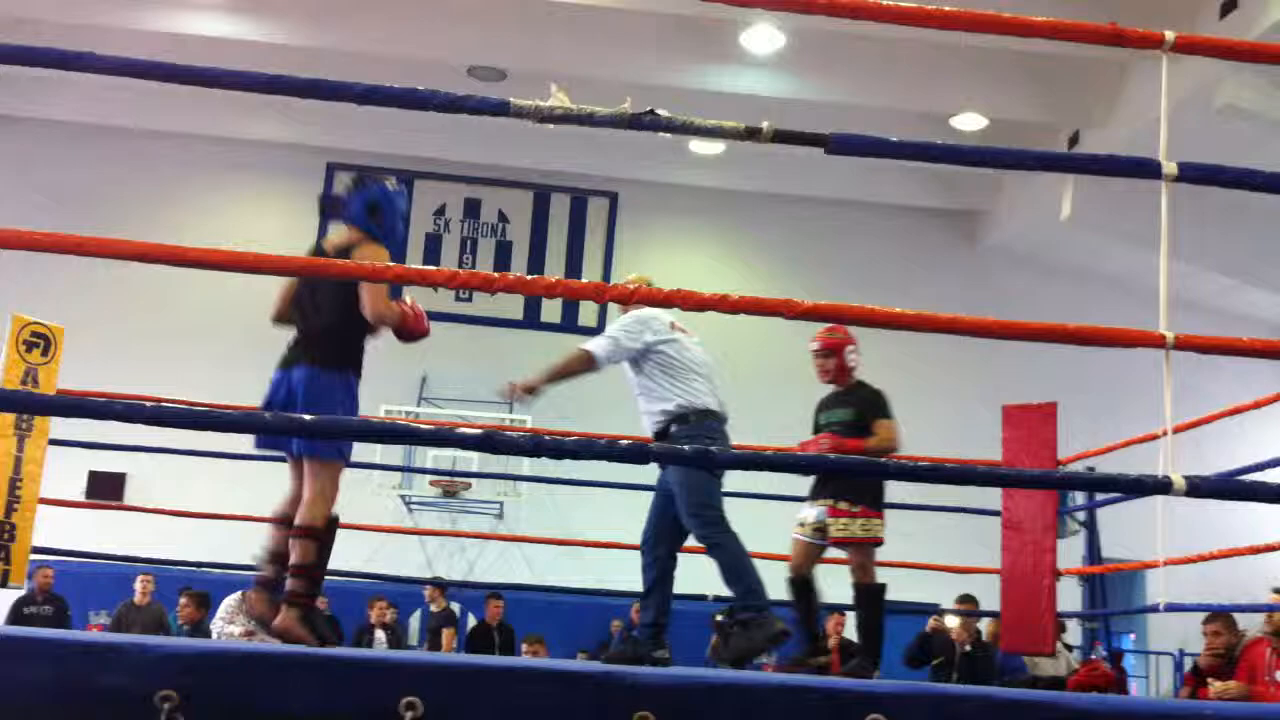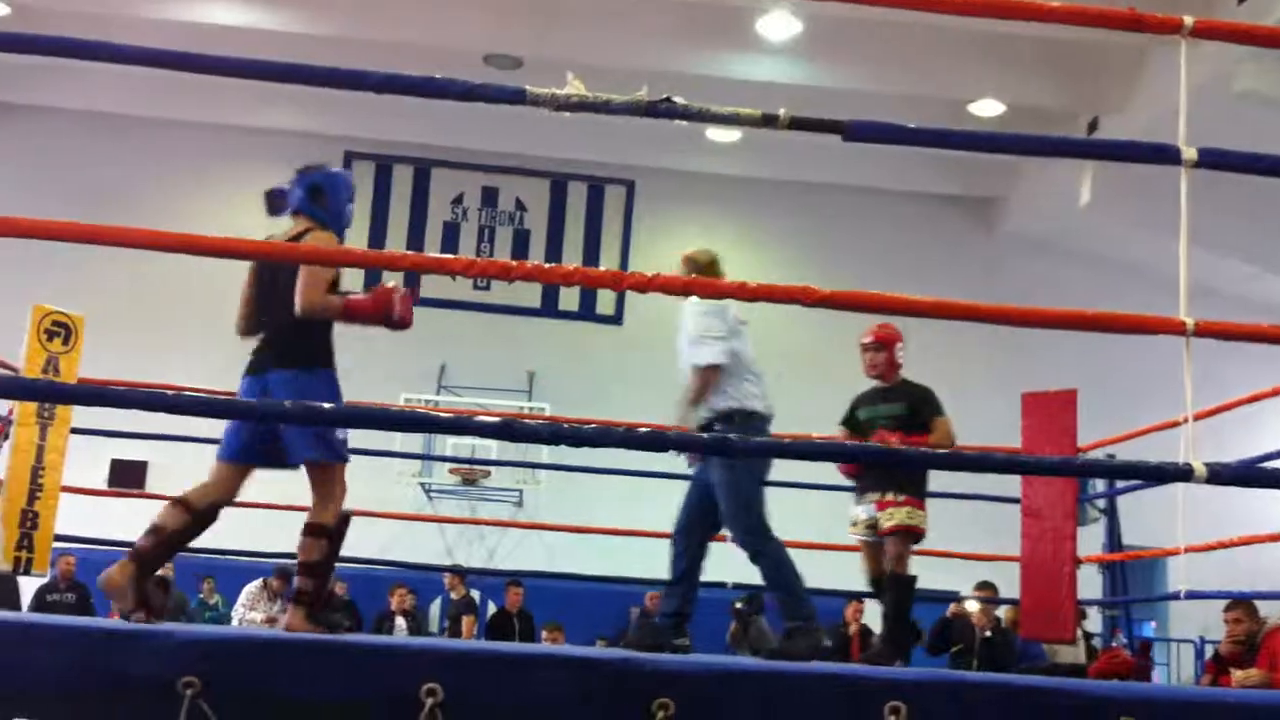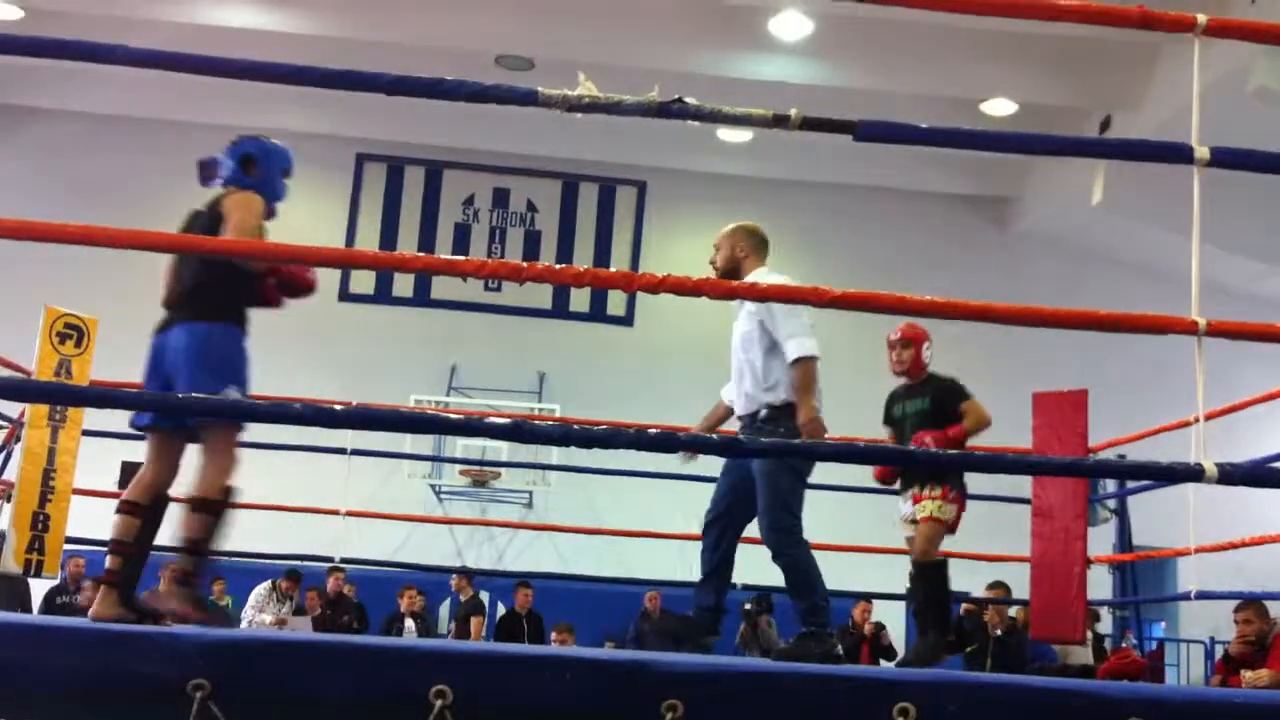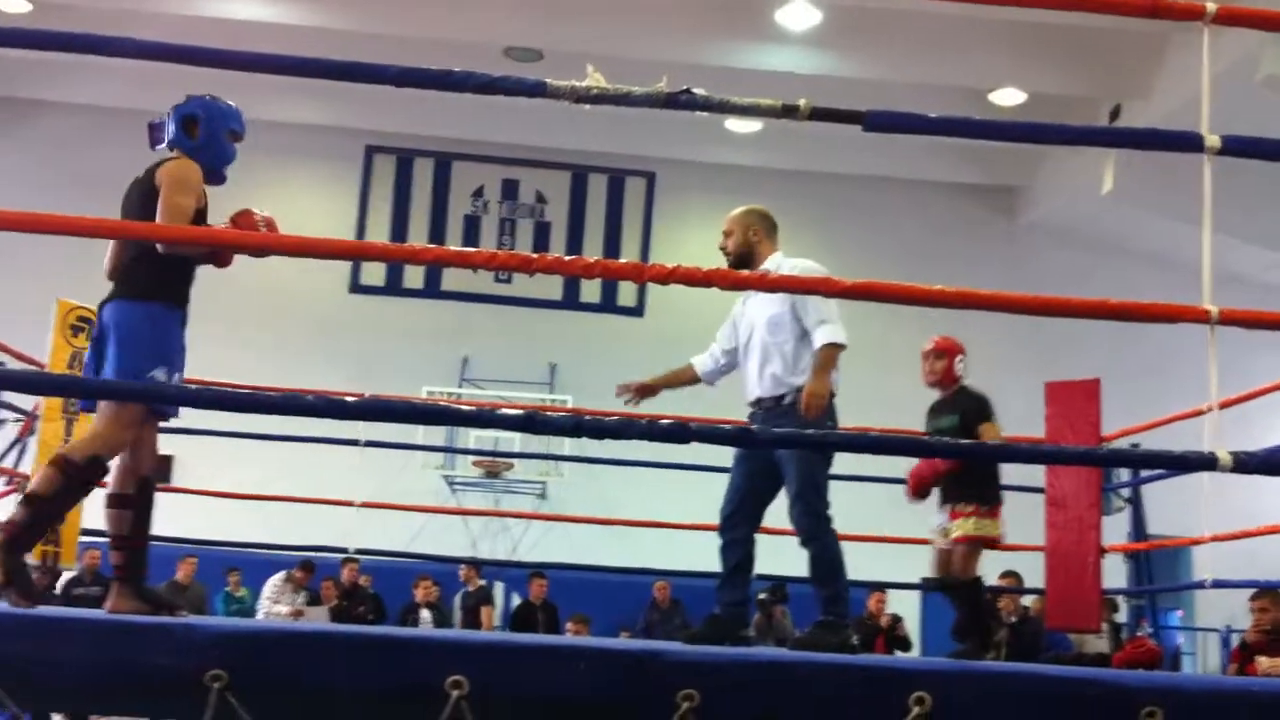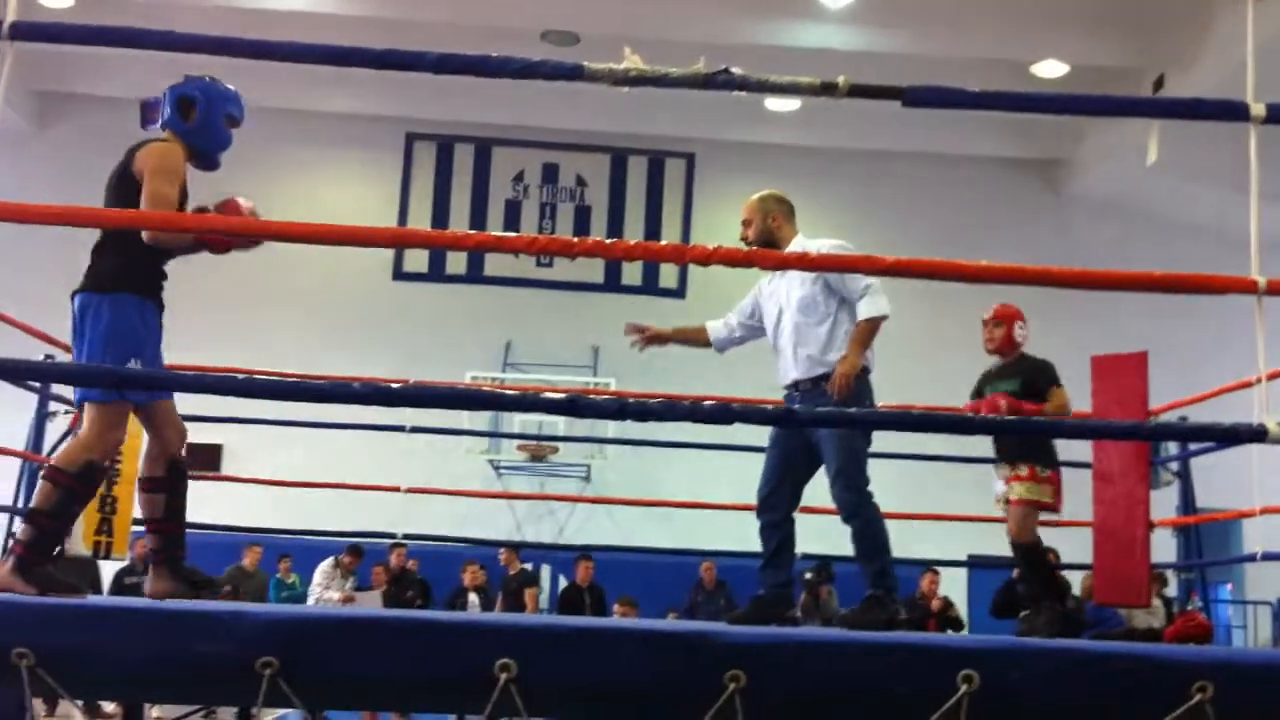
dt=0.3s
person 1, frame 1
left shoulder: (319, 252)
right shoulder: (369, 254)
left elbow: (281, 313)
right elbow: (376, 311)
right wrist: (407, 319)
left hip: (292, 371)
right hip: (330, 377)
left knee: (304, 488)
right knee: (320, 495)
left ankle: (267, 590)
right ankle: (295, 609)
person 1, frame 2
right shoulder: (321, 241)
left elbow: (246, 324)
right elbow: (309, 304)
right wrist: (368, 307)
left hip: (261, 375)
right hip: (306, 376)
left knee: (220, 488)
right knee: (329, 493)
left ankle: (131, 571)
right ankle: (305, 609)
person 1, frame 3
left shoulder: (198, 218)
right shoulder: (246, 201)
right elbow: (237, 246)
left wrist: (252, 291)
right wrist: (283, 270)
left hip: (172, 334)
right hip: (212, 333)
left knee: (159, 466)
right knee: (218, 459)
left ankle: (114, 592)
right ankle: (185, 585)
person 1, frame 4
left shoulder: (144, 183)
right shoulder: (186, 171)
right elbow: (169, 239)
left wrist: (203, 253)
left hip: (121, 309)
right hip: (150, 312)
left knee: (139, 452)
right knee: (111, 437)
left ankle: (127, 586)
person 1, frame 5
left shoulder: (146, 161)
right shoulder: (164, 153)
right elbow: (155, 228)
left wrist: (199, 237)
right wrist: (214, 231)
left hip: (128, 305)
right hip: (118, 302)
left knee: (168, 434)
right knee: (103, 433)
left ankle: (167, 570)
person 2, frame 1
left shoulder: (640, 318)
right shoulder: (675, 329)
left elbow: (592, 354)
left wrist: (536, 383)
left hip: (689, 435)
right hip: (690, 438)
left knee: (708, 525)
right knee: (657, 544)
left ankle: (757, 619)
right ankle: (651, 641)
person 2, frame 2
left shoulder: (702, 306)
right shoulder: (724, 312)
left elbow: (710, 361)
left wrist: (687, 412)
right wrist: (699, 435)
left hip: (734, 433)
right hip: (725, 437)
left knee: (749, 532)
right knee: (688, 534)
left ankle: (804, 628)
right ankle: (672, 628)
person 2, frame 3
left shoulder: (772, 290)
right shoulder: (747, 306)
left elbow: (802, 346)
left wrist: (807, 402)
right wrist: (705, 427)
left hip: (780, 427)
right hip: (752, 432)
left knee: (780, 533)
right knee: (719, 526)
left ankle: (818, 635)
right ankle: (705, 623)
person 2, frame 4
left shoulder: (800, 274)
right shoulder: (748, 300)
left elbow: (831, 331)
right elbow: (714, 361)
left wrist: (819, 378)
right wrist: (658, 384)
left hip: (801, 413)
right hip: (763, 418)
left knee: (809, 519)
right knee: (735, 519)
left ankle: (836, 624)
right ankle: (731, 617)
person 2, frame 5
left shoulder: (828, 253)
right shoulder: (768, 286)
left elbow: (873, 300)
right elbow: (726, 331)
left wrist: (854, 356)
right wrist: (668, 335)
left hip: (838, 394)
right hip: (798, 400)
left knee: (851, 496)
right knee: (772, 501)
left ankle: (882, 597)
right ankle: (776, 596)
person 3, frame 1
left shoulder: (870, 398)
right shoulder: (825, 405)
left elbow: (889, 441)
left wrist: (838, 446)
right wrist: (809, 453)
left hip: (859, 499)
right hip: (822, 496)
left knee: (861, 571)
right knee: (797, 568)
left ankle: (868, 657)
right ankle: (814, 648)
person 3, frame 2
left shoulder: (918, 395)
right shoulder: (861, 402)
left elbow: (947, 438)
right elbow: (844, 443)
left wrist: (905, 444)
right wrist: (848, 458)
left hip: (904, 491)
right hip: (868, 492)
left knee: (896, 562)
right knee: (875, 572)
left ankle: (891, 644)
right ankle: (906, 631)
person 3, frame 3
left shoulder: (944, 387)
right shoulder: (894, 398)
left elbow: (981, 418)
left wrist: (943, 438)
right wrist: (888, 463)
left hip: (942, 484)
right hip: (911, 487)
left knee: (926, 553)
right knee: (919, 566)
left ankle: (936, 634)
right ankle: (928, 637)
person 3, frame 4
left shoulder: (973, 402)
right shoulder: (935, 410)
left elbow: (993, 443)
left wrist: (948, 461)
right wrist: (923, 475)
left hip: (977, 500)
right hip: (950, 501)
left knee: (962, 568)
right knee: (943, 574)
left ankle: (977, 639)
right ankle: (984, 621)
person 3, frame 5
left shoulder: (1037, 369)
right shoulder: (989, 378)
left elbow: (1064, 407)
right elbow: (976, 412)
left wrist: (1018, 409)
right wrist: (974, 416)
left hip: (1034, 463)
right hip: (1008, 466)
left knee: (1021, 535)
right knee: (1017, 537)
left ankle: (1053, 603)
right ankle: (1043, 606)
